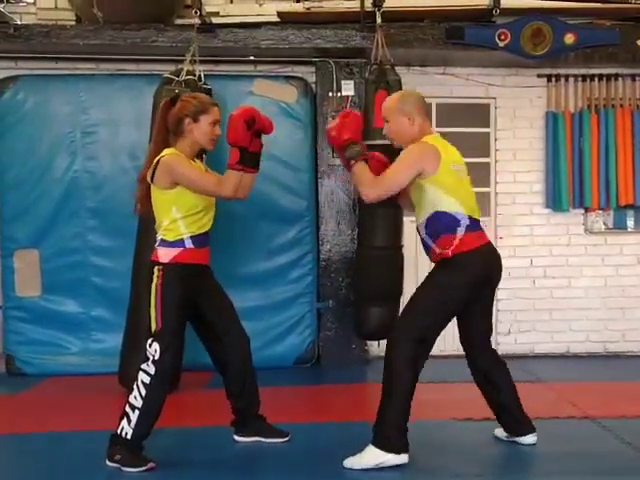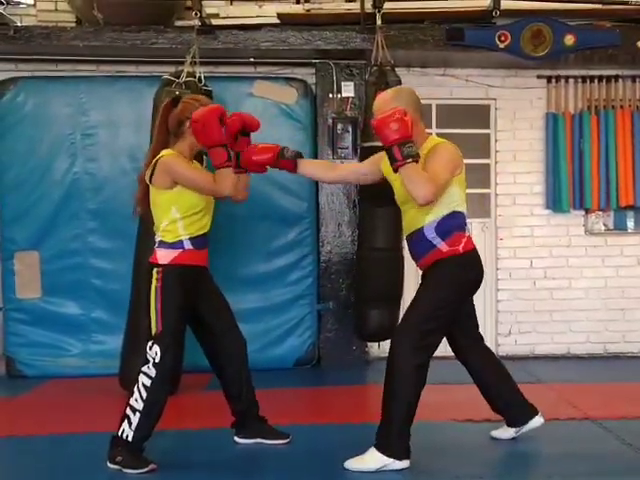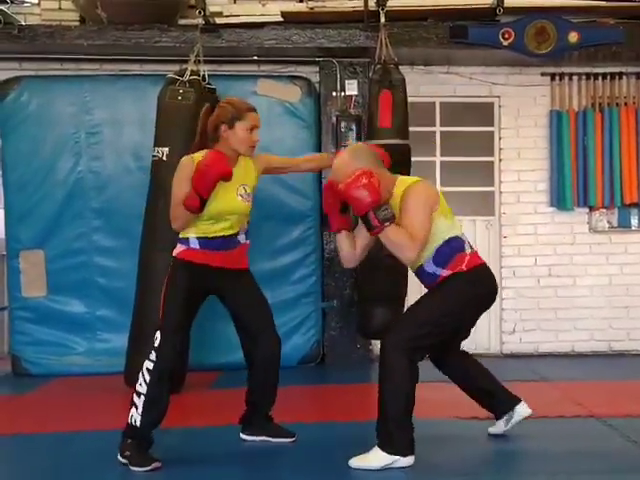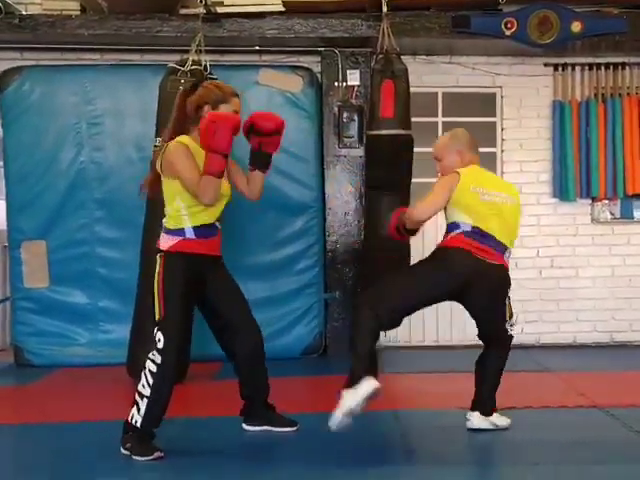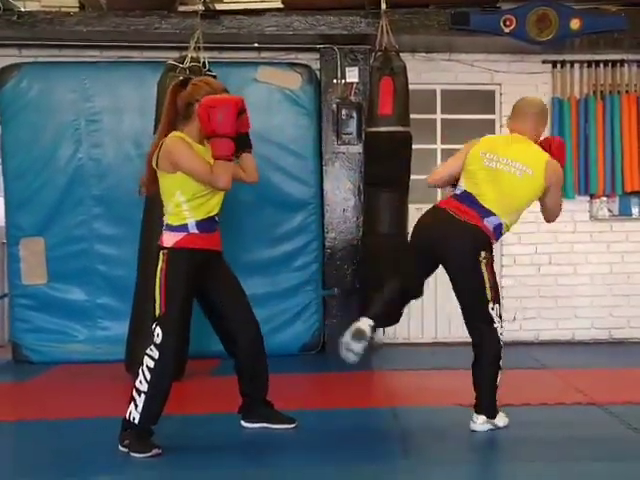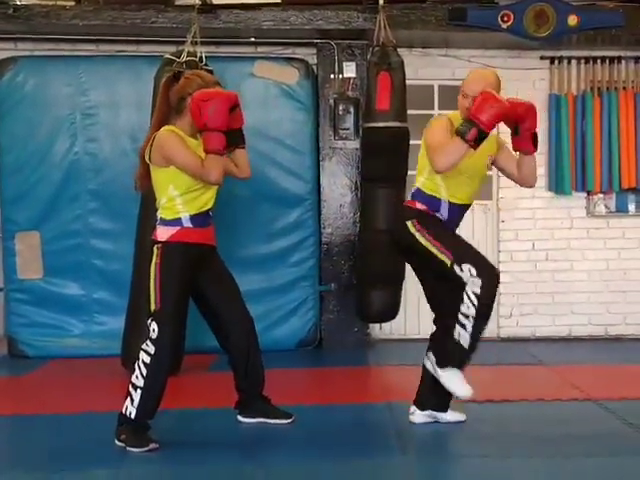
dt=0.5s
person 1, frame 1
left shoulder: (194, 164)
right shoulder: (170, 162)
left elbow: (241, 191)
right elbow: (226, 190)
left wrist: (252, 146)
right wrist: (238, 146)
left hip: (199, 270)
right hip: (173, 271)
left knee: (235, 343)
right knee: (163, 359)
left ankle: (248, 422)
right ankle: (123, 445)
person 1, frame 2
left shoulder: (191, 164)
right shoulder: (169, 162)
left elbow: (239, 193)
right elbow: (225, 188)
left wrist: (236, 143)
right wrist: (219, 145)
left hip: (197, 271)
right hip: (171, 271)
left knee: (232, 345)
right knee: (163, 358)
left ankle: (249, 423)
right ankle: (124, 447)
person 1, frame 3
left shoulder: (253, 164)
right shoulder: (191, 163)
left elbow: (303, 164)
right elbow: (178, 221)
right wrist: (203, 187)
left hip: (233, 267)
right hip: (191, 266)
left knee: (267, 341)
right knee: (167, 350)
left ankle: (256, 421)
right ankle: (134, 439)
person 1, frame 4
left shoulder: (215, 151)
right shoulder: (178, 149)
left elbow: (253, 193)
right elbow: (207, 196)
left wrist: (263, 150)
right wrist: (218, 148)
left hip: (209, 258)
right hip: (178, 258)
left knee: (246, 333)
right knee: (170, 345)
left ankle: (257, 411)
right ankle: (136, 433)
person 1, frame 5
left shoulder: (206, 146)
right shoulder: (174, 145)
left elbow: (250, 175)
right elbow: (221, 181)
left wrist: (239, 134)
right wrist: (223, 135)
left hip: (210, 252)
right hip: (180, 254)
left knee: (246, 328)
right knee: (168, 341)
left ankle: (255, 407)
right ankle: (134, 430)
person 1, frame 6
left shoulder: (200, 140)
right shoulder: (166, 138)
left elbow: (242, 171)
right elbow: (212, 176)
left wrist: (233, 129)
right wrist: (215, 129)
left hip: (204, 247)
right hip: (174, 248)
left knee: (239, 323)
right knee: (163, 335)
left ankle: (252, 402)
right ankle: (130, 425)
person 2, frame 1
left shoulder: (422, 150)
right shoulder: (435, 151)
left elbow: (372, 192)
right elbow: (419, 203)
left wrist: (351, 150)
right wrist: (374, 162)
left hip: (459, 264)
right hip: (482, 259)
left knee: (405, 341)
right knee: (478, 347)
left ankle: (390, 444)
right ankle: (518, 426)
person 2, frame 2
left shoulder: (444, 152)
right shoulder: (391, 158)
left elbow: (425, 194)
right elbow: (335, 172)
left wrist: (400, 149)
right wrist: (281, 157)
left hip: (455, 266)
right hip: (447, 268)
left knee: (407, 348)
right knee: (469, 345)
left ankle: (391, 450)
right ankle: (522, 415)
person 2, frame 3
left shoulder: (416, 191)
right shoulder: (379, 201)
left elbow: (411, 252)
right elbow: (350, 258)
left wrist: (374, 213)
right wrist: (337, 217)
left hip: (469, 284)
right hip: (459, 284)
left knee: (397, 344)
right knee: (445, 353)
left ankle: (395, 447)
right ankle: (508, 406)
person 2, frame 4
left shoulder: (455, 179)
right shoulder: (510, 192)
left elbow: (418, 214)
left wrist: (403, 224)
left hip: (451, 263)
right hip: (492, 275)
left knee: (368, 314)
right knee: (497, 339)
left ankle: (361, 381)
right ankle: (482, 411)
person 2, frame 5
left shoulder: (480, 144)
right shoulder: (548, 166)
left elbow: (434, 179)
right elbow: (550, 215)
left hip: (435, 222)
right hip: (470, 240)
left knee: (405, 281)
right knee: (485, 328)
left ankle: (367, 321)
right ankle: (485, 413)
person 2, frame 6
left shoulder: (495, 140)
right shoulder: (443, 124)
left elbow: (527, 179)
right elbow: (439, 162)
left wrist: (525, 135)
right wrist: (474, 128)
left hip: (440, 231)
right hip: (416, 222)
left knee: (450, 315)
right knee: (482, 278)
left ankle: (431, 405)
right ankle: (446, 360)
